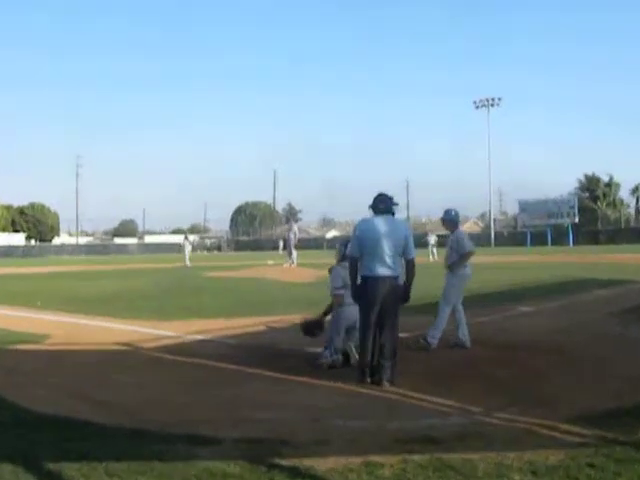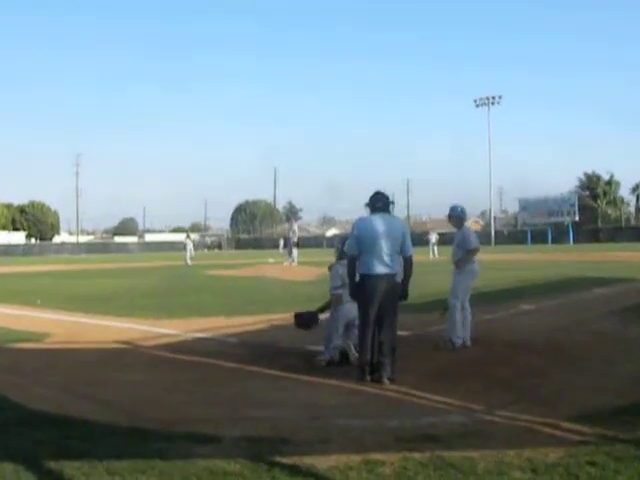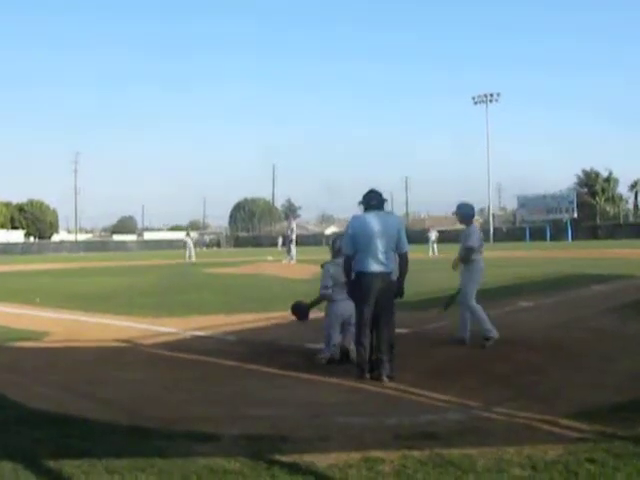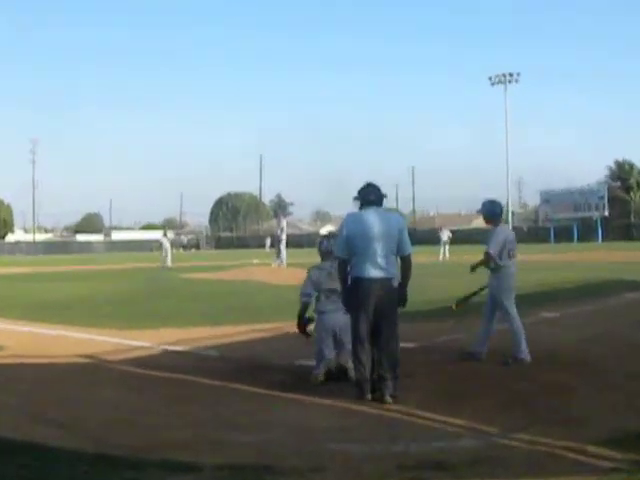
dt=0.2s
person 1, frame 1
left shoulder: (362, 225)
right shoulder: (403, 227)
left elbow: (353, 259)
right elbow: (410, 262)
left wrist: (353, 285)
right wrist: (407, 288)
left hip: (369, 283)
right hip: (393, 284)
left knee: (368, 328)
right knee: (389, 330)
person 1, frame 2
left shoulder: (360, 223)
right shoulder: (400, 224)
left elbow: (352, 258)
right elbow: (408, 259)
left wrist: (352, 284)
right wrist: (405, 285)
left hip: (367, 281)
right hip: (391, 281)
left knee: (366, 326)
right knee: (388, 328)
person 1, frame 3
left shoulder: (355, 222)
right shoulder: (395, 221)
left elbow: (348, 257)
right elbow: (403, 256)
left wrist: (349, 281)
right wrist: (401, 282)
left hip: (363, 279)
right hip: (387, 279)
left knee: (364, 324)
right knee: (385, 326)
person 1, frame 4
left shoulder: (350, 220)
right shoulder: (396, 219)
left elbow: (342, 261)
right elbow: (406, 259)
left wrist: (345, 289)
right wrist: (404, 288)
left hip: (360, 285)
right hip: (387, 285)
left knee: (362, 338)
right knee: (387, 339)
left ankle: (365, 388)
right ankle: (387, 389)
person 2, frame 1
left shoulder: (460, 235)
right shoulder: (453, 236)
left elbow: (470, 251)
left wrist: (456, 265)
left hip: (459, 274)
right hip: (455, 274)
left knee: (445, 305)
right knee: (456, 305)
left ankle: (432, 340)
person 2, frame 2
left shoulder: (466, 232)
right shoulder: (459, 233)
left elbow: (475, 249)
left wrist: (461, 261)
right wrist: (458, 263)
left hip: (466, 270)
right hip: (462, 271)
left knee: (453, 301)
right knee: (463, 303)
right ankle: (464, 338)
person 2, frame 3
left shoulder: (472, 230)
right shoulder: (469, 230)
left elbow: (472, 249)
left wrist: (458, 260)
right wrist: (460, 260)
left hip: (472, 268)
right hip: (468, 268)
left knee: (468, 301)
right knee: (465, 301)
left ankle: (490, 332)
person 2, frame 4
left shoulder: (498, 232)
right shoulder: (506, 230)
left elbow: (490, 255)
left wrist: (476, 265)
right wrist: (490, 265)
left hip: (503, 275)
right hip: (501, 275)
left knee: (509, 313)
right knee: (489, 312)
left ankle: (522, 354)
right ankle: (479, 350)
person 3, frame 1
left shoulder: (337, 270)
left elbow: (338, 298)
left wrist: (323, 314)
left hip: (343, 311)
right hip: (359, 311)
left knee: (333, 343)
right knee: (353, 342)
left ankle: (330, 356)
right ankle: (350, 349)
person 3, frame 2
left shoulder: (337, 269)
left elbow: (336, 298)
left wrist: (319, 310)
left hip: (341, 309)
right hip: (357, 309)
left knee: (332, 342)
right knee: (352, 341)
left ankle: (331, 353)
right ankle: (350, 348)
person 3, frame 3
left shoulder: (330, 267)
left elbow: (324, 294)
left wrist: (309, 305)
left hip: (335, 307)
right hip: (352, 307)
left knee: (332, 340)
right knee: (350, 337)
left ankle: (332, 351)
right ankle: (349, 347)
person 3, frame 4
left shoulder: (315, 271)
left elbow: (305, 301)
left wrist: (300, 320)
left hip: (324, 319)
right hip: (345, 318)
left knee: (324, 355)
right knee: (346, 351)
left ankle: (323, 367)
right ankle: (346, 363)
